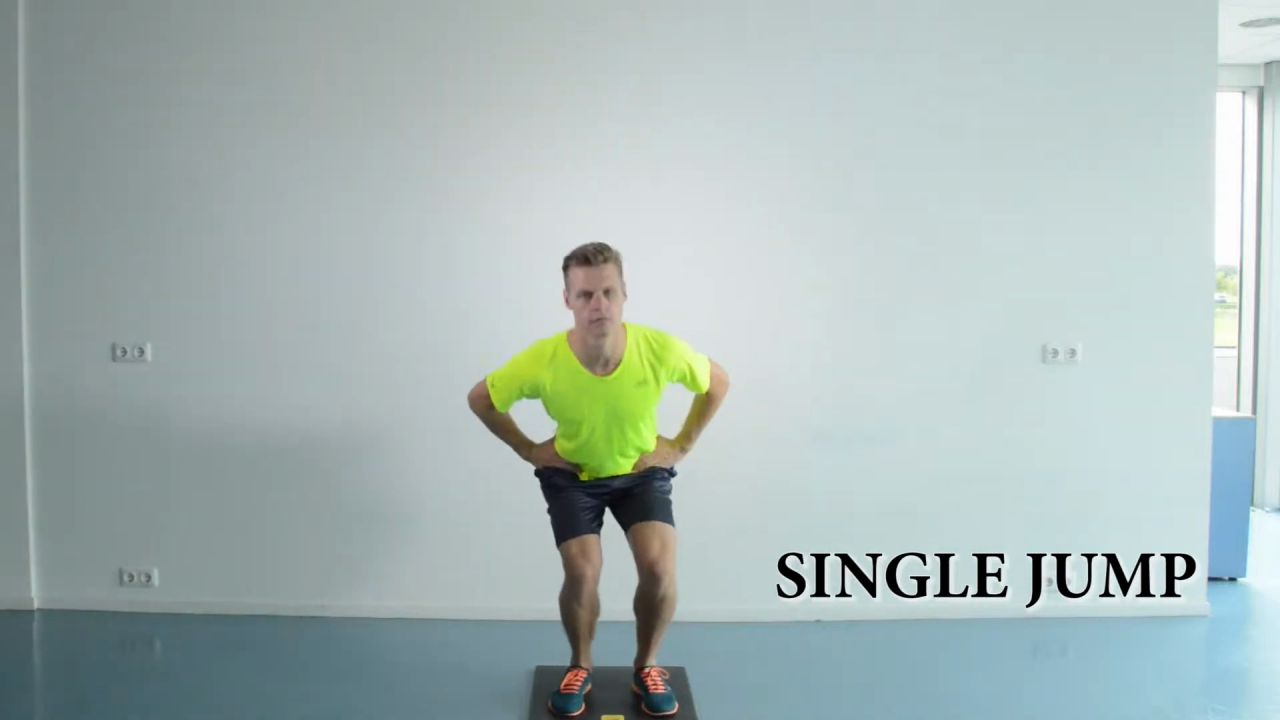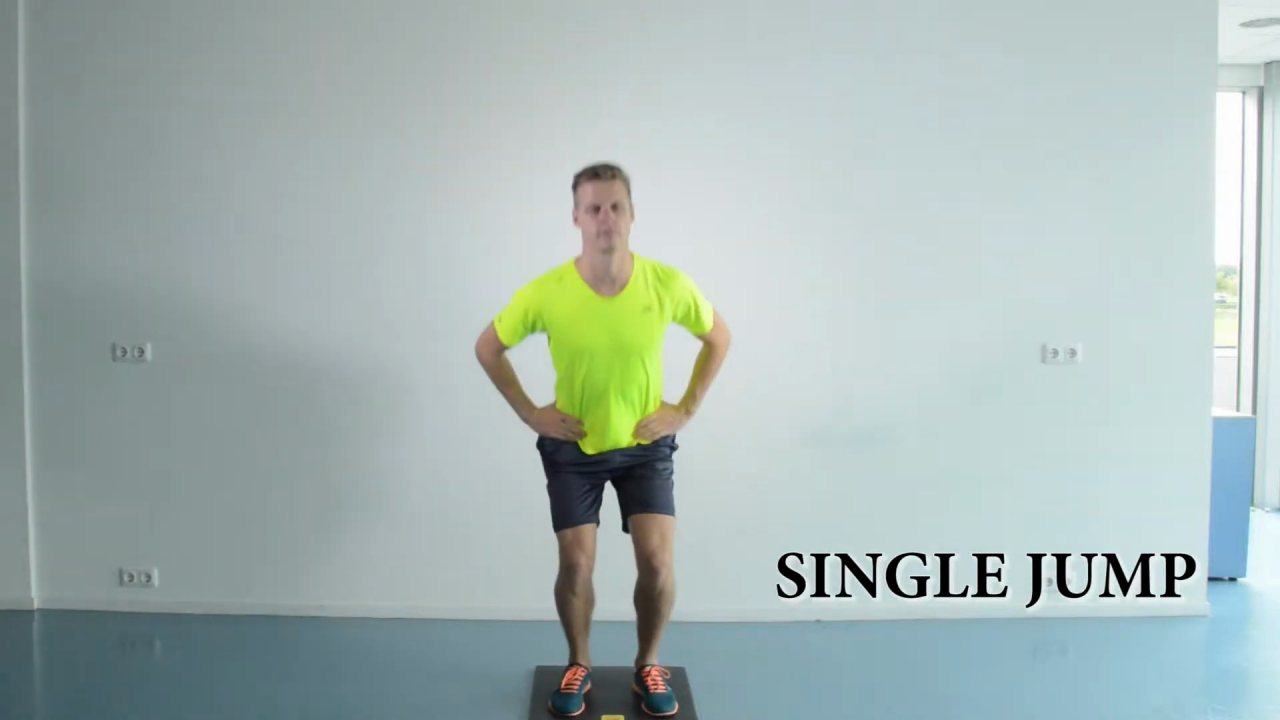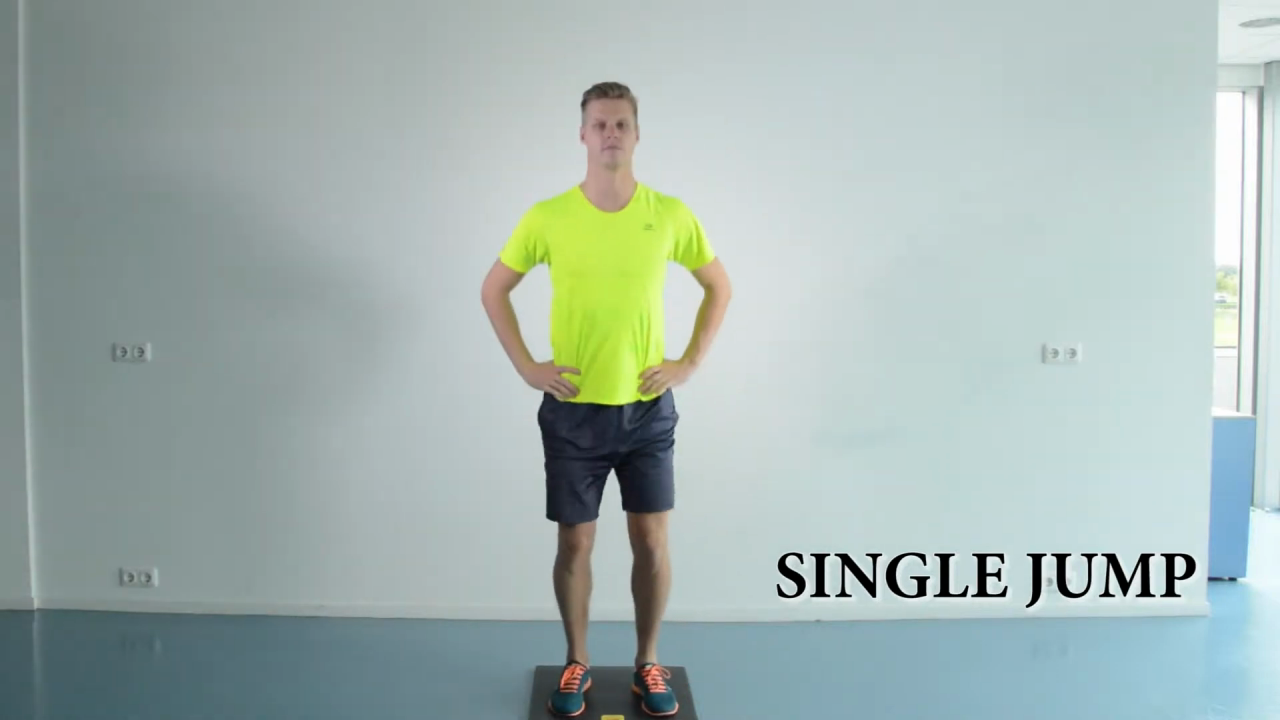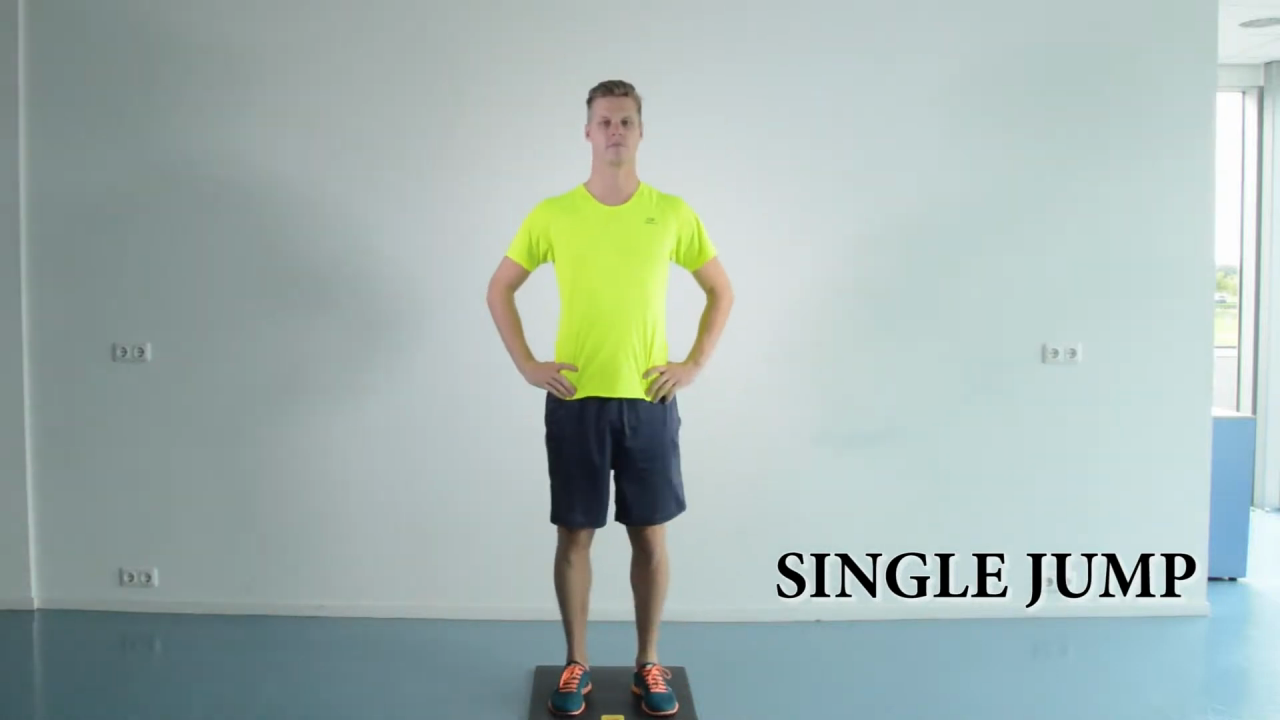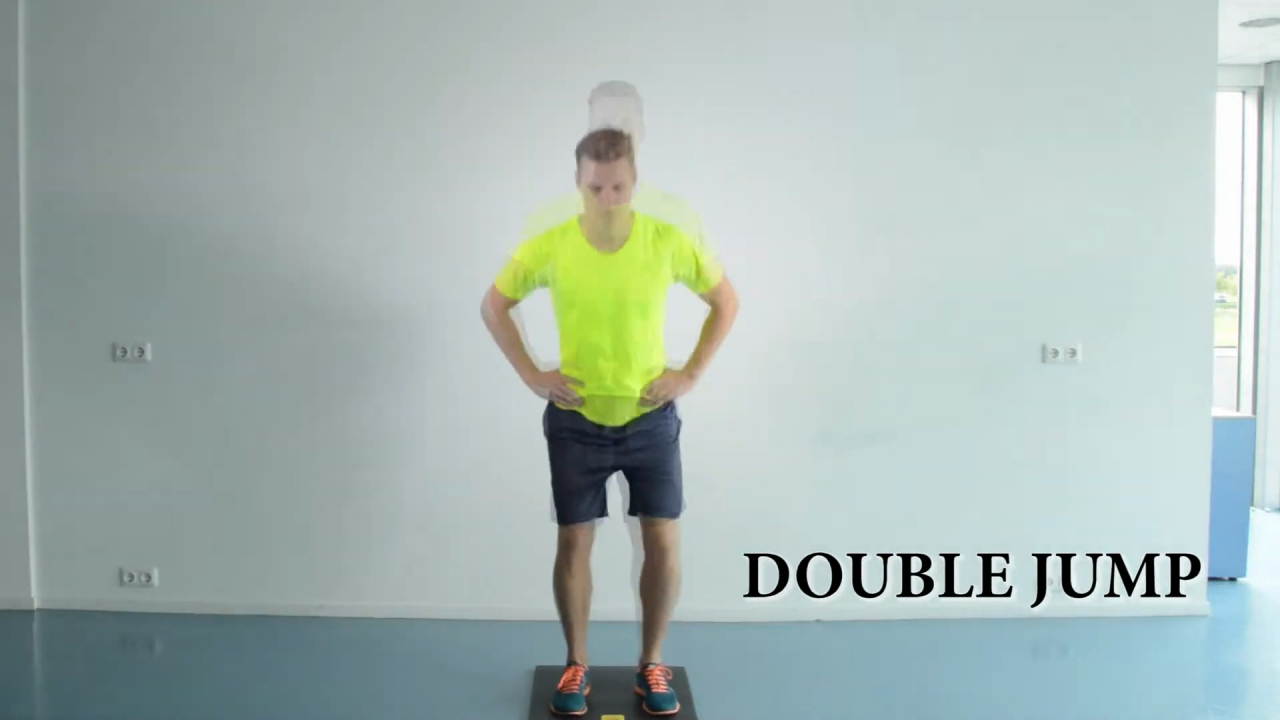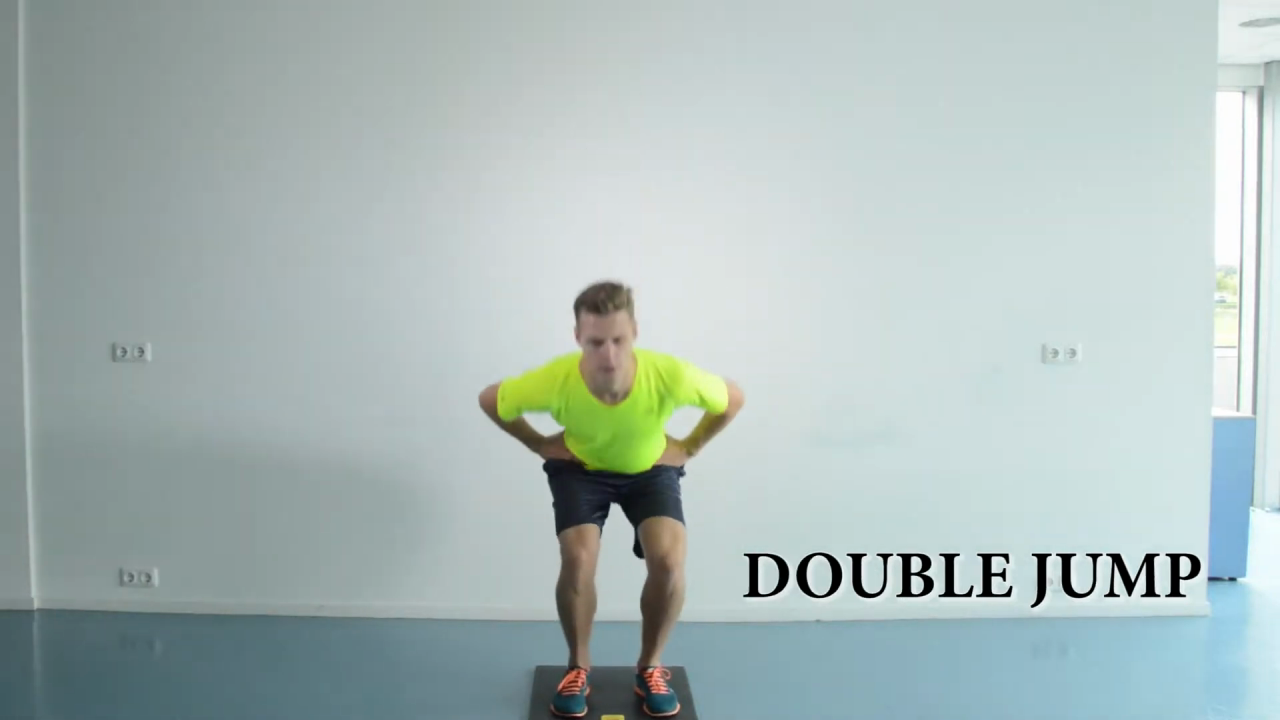
dt=0.3s
person 1, frame 1
left shoulder: (662, 350)
right shoulder: (540, 362)
left elbow: (717, 383)
right elbow: (480, 400)
left wrist: (682, 444)
right wrist: (530, 450)
left hip: (641, 472)
right hip: (572, 475)
left knee: (659, 566)
right knee: (583, 571)
left ankle: (647, 665)
right ankle: (580, 666)
person 1, frame 2
left shoulder: (668, 284)
right shoulder: (546, 293)
left elbow: (718, 338)
right elbow: (487, 348)
left wrist: (686, 410)
right wrist: (531, 413)
left hip: (645, 445)
right hip: (572, 446)
left knee: (657, 560)
right knee: (576, 563)
left ankle: (648, 665)
right ankle: (578, 665)
person 1, frame 3
left shoulder: (670, 214)
right shoulder: (547, 217)
left elbow: (718, 287)
right elbow: (493, 289)
left wrist: (690, 361)
right wrist: (526, 366)
left hip: (646, 406)
right hip: (572, 408)
left knee: (651, 540)
right knee: (575, 542)
left ankle: (648, 663)
right ankle: (577, 663)
person 1, frame 4
left shoulder: (673, 213)
right shoulder: (552, 214)
left elbow: (721, 291)
right elbow: (500, 289)
left wrist: (696, 363)
right wrist: (526, 364)
left hip: (648, 402)
right hip: (575, 402)
left knee: (649, 538)
right knee: (575, 537)
left ankle: (648, 664)
right ankle: (576, 664)
person 1, frame 5
left shoulder: (669, 240)
right shoulder: (548, 247)
left elbow: (725, 299)
right elbow: (495, 304)
left wrist: (690, 373)
right wrist: (533, 375)
left hip: (650, 414)
right hip: (576, 417)
left knee: (661, 542)
right knee: (575, 543)
left ankle: (652, 663)
right ankle: (575, 665)
person 1, frame 6
left shoulder: (671, 375)
right shoulder: (554, 381)
left elbow: (733, 399)
right elbow: (490, 401)
left wrist: (689, 447)
right wrist: (539, 444)
left hip: (650, 469)
right hip: (580, 468)
left knee: (668, 560)
right knee: (579, 558)
left ankle: (650, 666)
right ankle: (577, 666)
